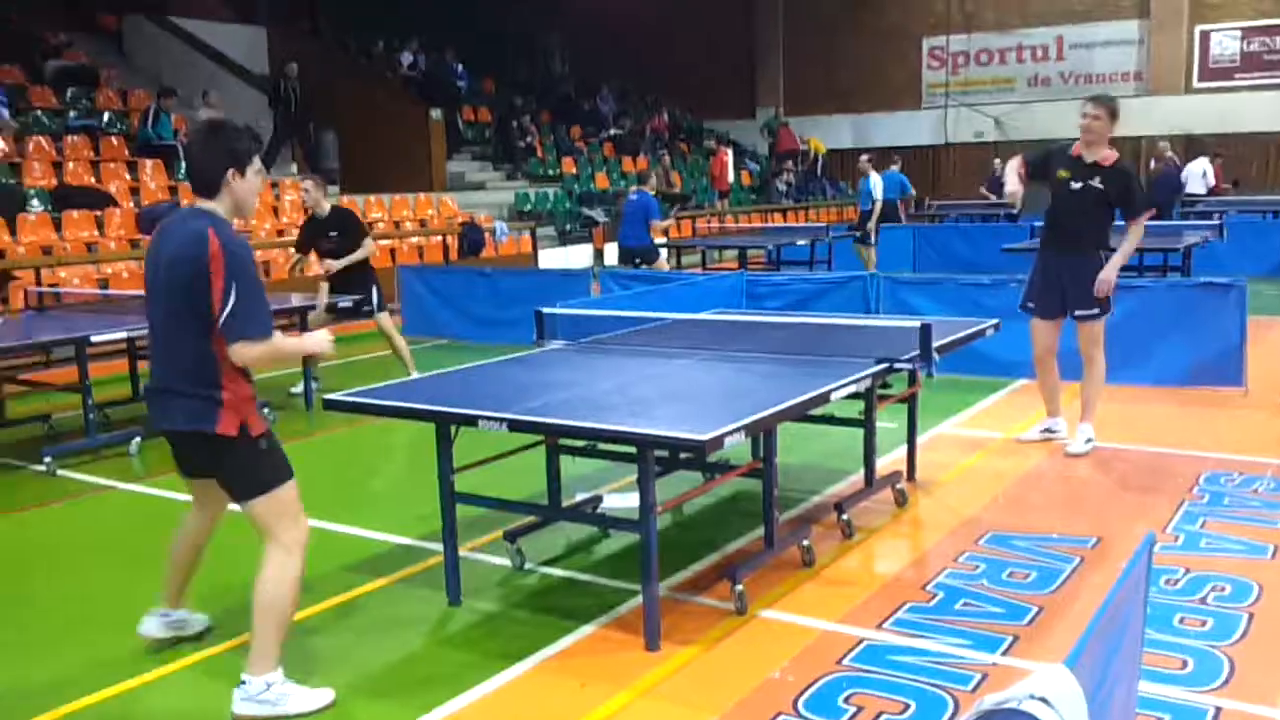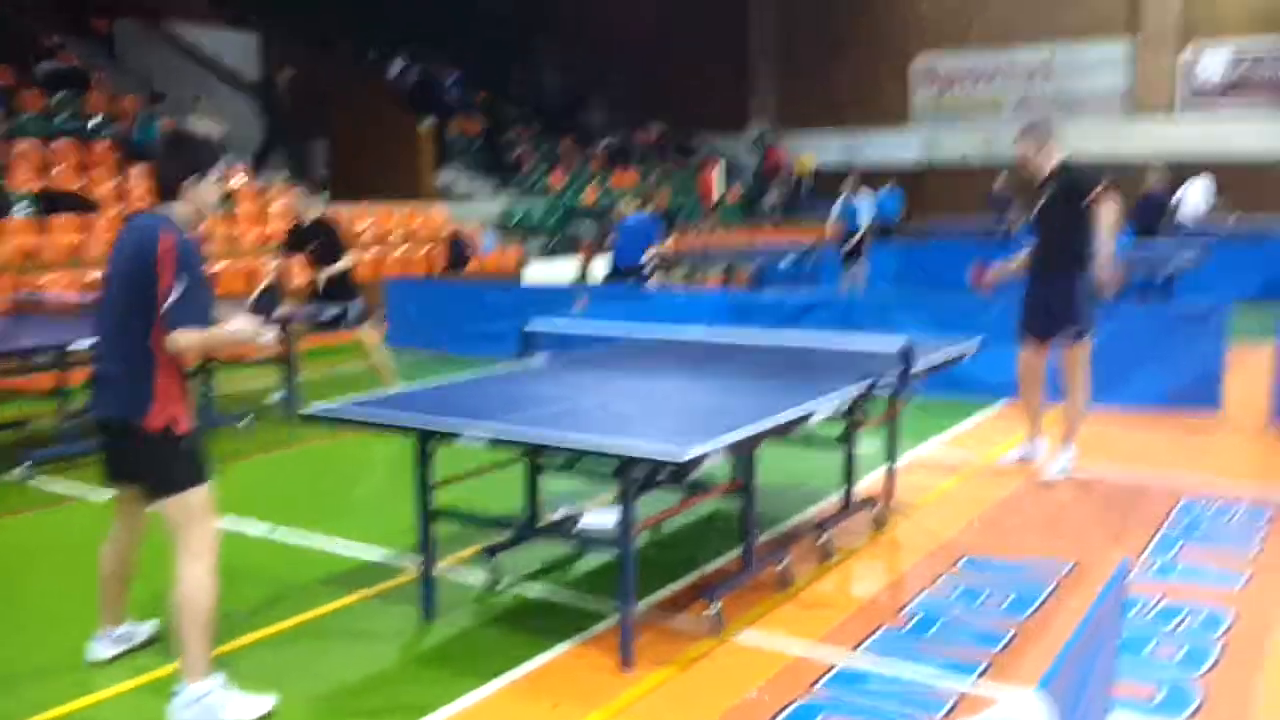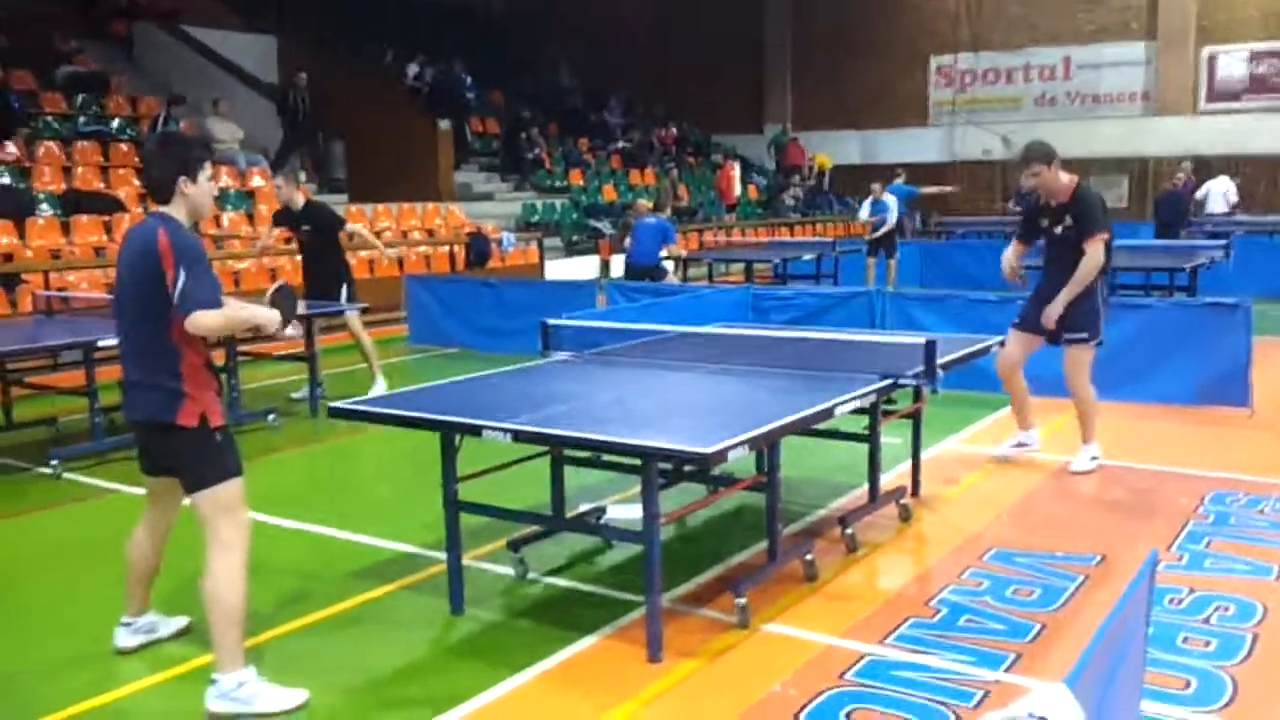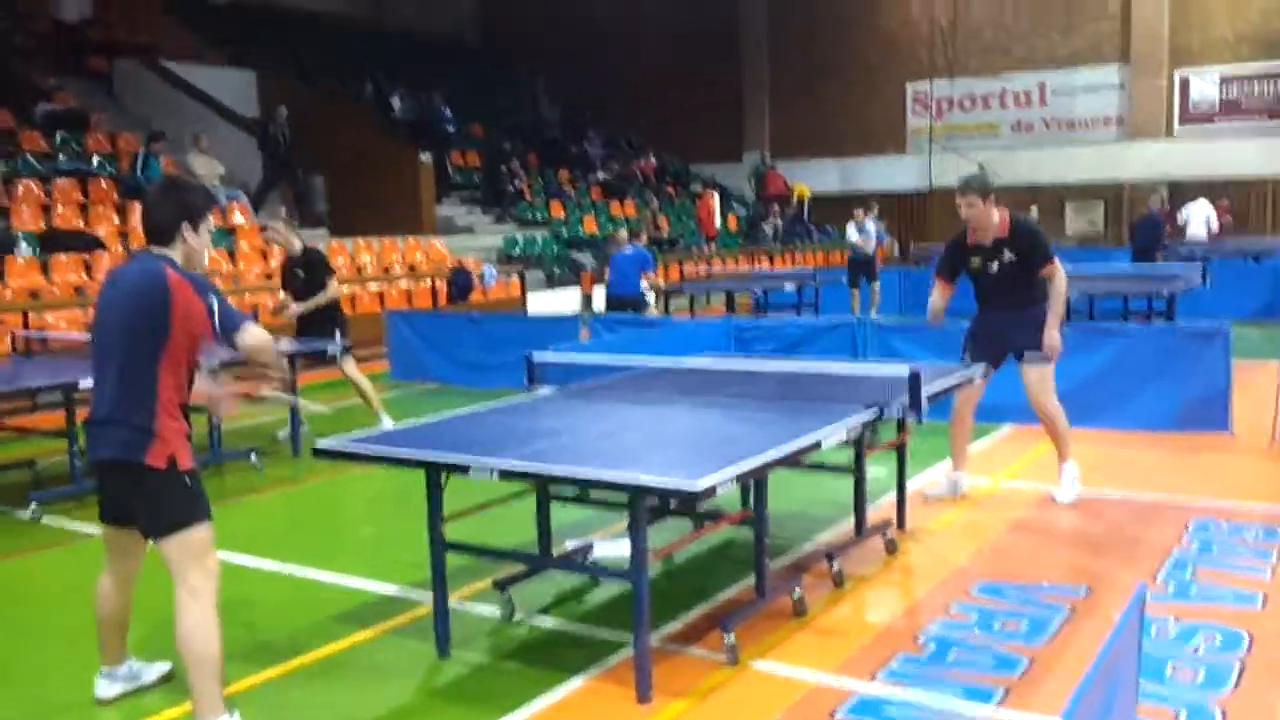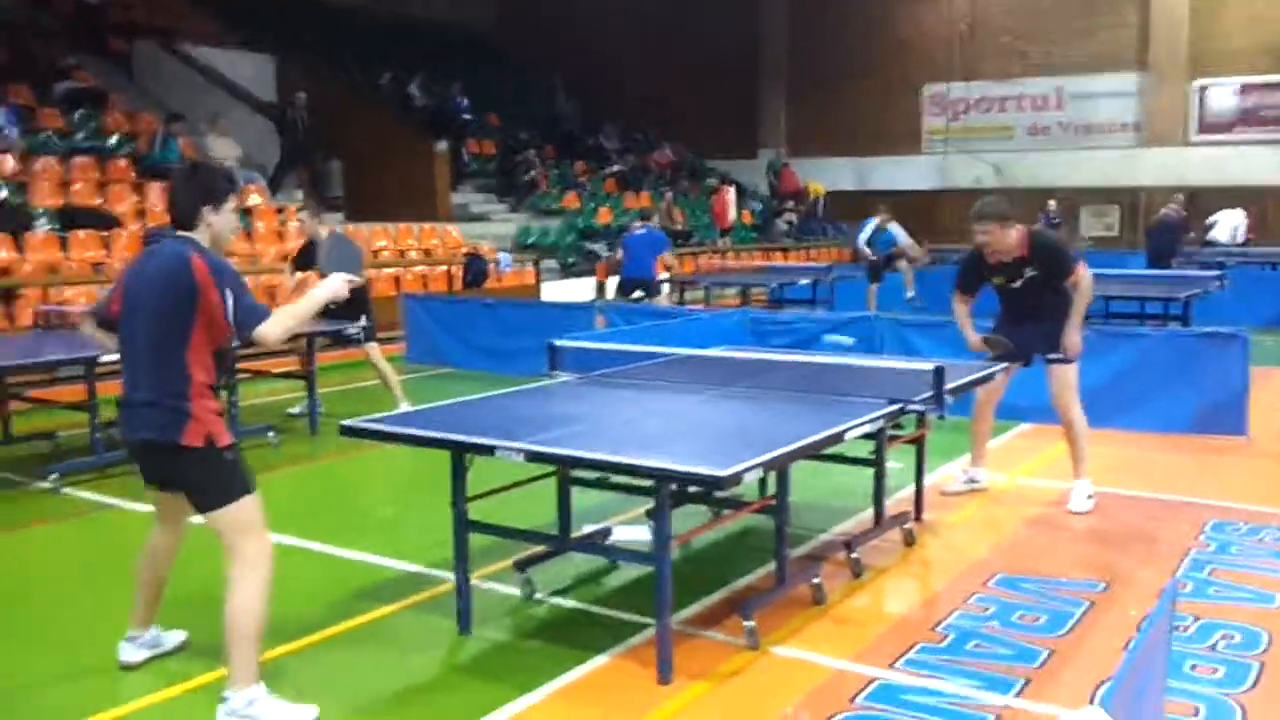
dt=0.4s
person 1, frame 1
left shoulder: (167, 232)
right shoulder: (226, 246)
right elbow: (247, 350)
left wrist: (277, 336)
right wrist: (308, 345)
left hip: (177, 403)
right hip: (222, 412)
left knee: (208, 505)
right knee: (288, 536)
left ankle: (167, 613)
person 1, frame 2
left shoulder: (136, 232)
right shoulder: (176, 245)
right elbow: (185, 341)
left wrist: (228, 326)
right wrist: (235, 333)
left hip: (114, 401)
right hip: (153, 409)
left knee: (128, 516)
right knee: (199, 540)
left ankle: (111, 631)
person 1, frame 3
left shoulder: (139, 236)
right shoulder: (176, 240)
right elbow: (202, 321)
left wrist: (244, 314)
right wrist: (254, 314)
left hip: (147, 398)
right hip: (185, 404)
left knee: (159, 508)
right knee: (230, 534)
left ankle: (135, 621)
person 1, frame 4
left shoulder: (122, 279)
right shoulder: (178, 283)
right elbow: (253, 340)
left wrist: (198, 389)
right wrist: (273, 358)
left hip: (106, 441)
right hip: (152, 451)
left knee: (121, 563)
right knee: (198, 584)
left ankle: (117, 670)
person 1, frame 5
left shoulder: (147, 261)
right shoulder: (203, 266)
left elbow: (96, 325)
right elbow: (269, 330)
right wrist: (323, 292)
left hip: (144, 420)
right hip: (189, 426)
left knee: (170, 522)
right knee: (251, 552)
left ankle: (141, 636)
person 2, frame 1
left shoulder: (1120, 174)
right shoulder: (1059, 156)
left elbow: (1137, 225)
right elbow: (1017, 163)
left wrist: (1114, 266)
right wrist: (1012, 181)
left hip: (1088, 265)
right hip: (1049, 262)
left knee: (1091, 351)
right knee: (1042, 351)
left ankle: (1086, 427)
right ankle: (1054, 421)
person 2, frame 2
left shoulder: (1071, 176)
right shoulder: (1042, 192)
left elbow: (1108, 205)
left wrist: (1103, 257)
right wrist: (999, 271)
left hip: (1073, 284)
right hip: (1040, 286)
left knee: (1074, 374)
right knee: (1028, 372)
left ankle: (1066, 452)
right ankle: (1033, 444)
person 2, frame 3
left shoulder: (1086, 200)
right shoulder: (1039, 206)
left elbow: (1095, 257)
right elbow: (1019, 244)
left wrist: (1060, 302)
right wrist: (1009, 260)
left hip: (1085, 296)
right hip: (1047, 290)
left knee: (1076, 379)
right knee: (1007, 363)
left ankle: (1089, 446)
right ankle: (1026, 433)
person 2, frame 4
left shoulder: (1024, 231)
right shoulder: (959, 245)
left elbow: (1057, 276)
right elbow: (942, 288)
left wrist: (1052, 327)
right wrist: (935, 306)
left hip: (1030, 319)
right hip: (987, 322)
left knee: (1042, 400)
right knee: (963, 400)
left ankle: (1068, 465)
right ankle: (957, 476)
person 2, frame 5
left shoulder: (1044, 245)
right shoulder: (976, 260)
left elbow: (1083, 281)
right elbow: (960, 301)
left wrist: (1073, 329)
right wrist: (969, 334)
left hip: (1055, 324)
right hip: (1012, 326)
left knee: (1066, 403)
right knee: (984, 396)
left ankle: (1082, 483)
right ankle: (975, 472)
person 3, frame 1
left shoulder: (346, 217)
right shoulder: (308, 226)
left elbow: (370, 247)
right elbow: (301, 256)
left wrist: (341, 263)
right wrist: (294, 266)
left hip: (363, 282)
right hip: (336, 286)
left knee: (386, 327)
right knee: (309, 324)
left ankle: (413, 374)
right ankle: (311, 378)
person 3, frame 2
left shoulder: (327, 228)
right shoulder: (297, 232)
left elbow: (349, 259)
right elbow: (284, 258)
left wrist: (325, 274)
left hip: (345, 292)
right hip: (322, 293)
left knee: (366, 339)
left ankle: (392, 385)
person 3, frame 3
left shoulder: (319, 211)
right shoulder: (286, 213)
left elbow: (354, 230)
right elbow: (274, 223)
left wrist: (383, 249)
right wrist: (265, 239)
left hip: (338, 277)
right hip: (314, 281)
left knee: (354, 326)
left ankle: (379, 379)
person 3, frame 4
left shoulder: (314, 257)
right shoulder: (288, 264)
left elbow: (333, 290)
left wrist: (302, 307)
right wrist: (287, 308)
left hip: (329, 324)
right hip: (307, 327)
left knee: (348, 370)
left ankle: (384, 419)
person 3, frame 5
right shoulder: (309, 248)
right elbow: (292, 269)
right wrist: (290, 282)
left hip: (356, 307)
right hip: (334, 307)
left knee: (373, 354)
left ankle: (403, 404)
